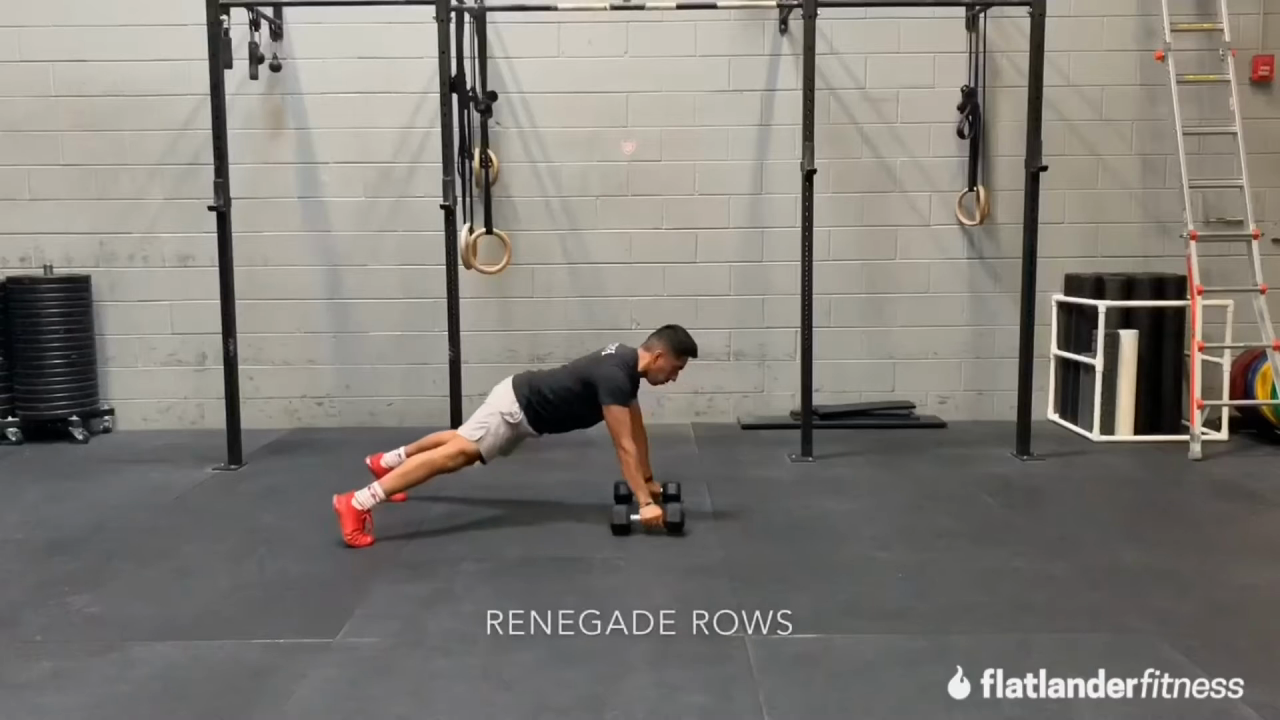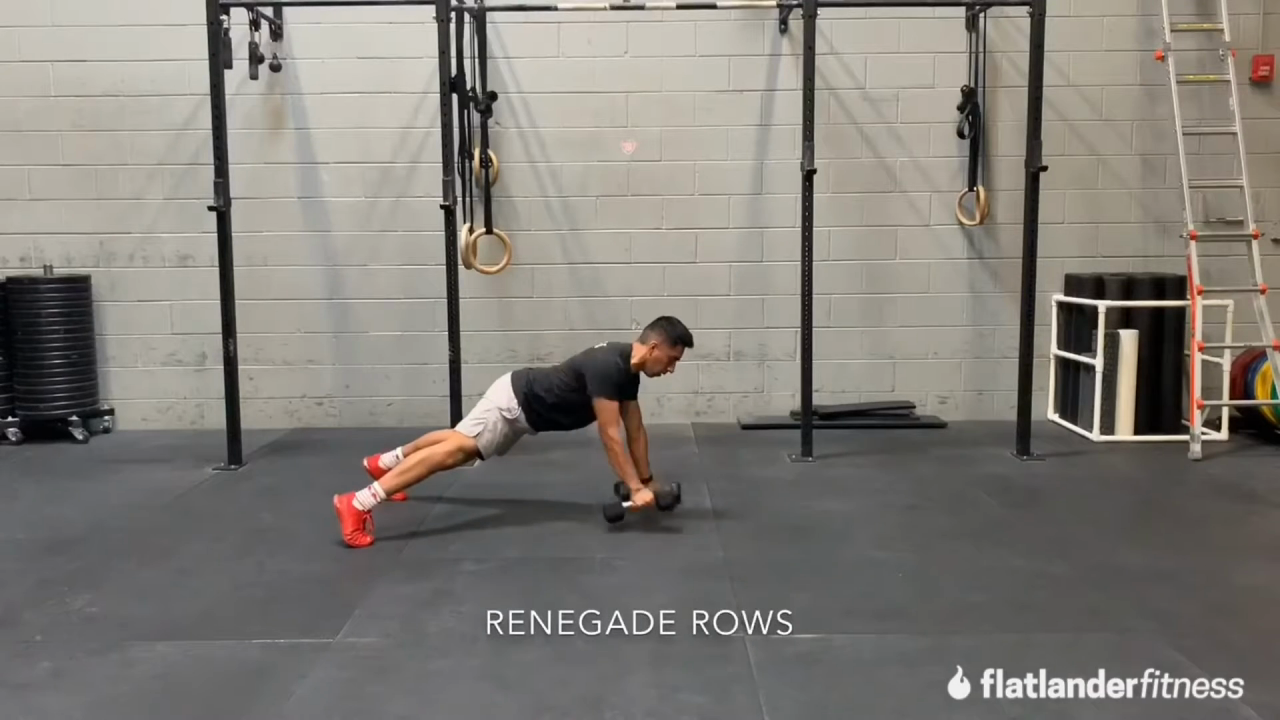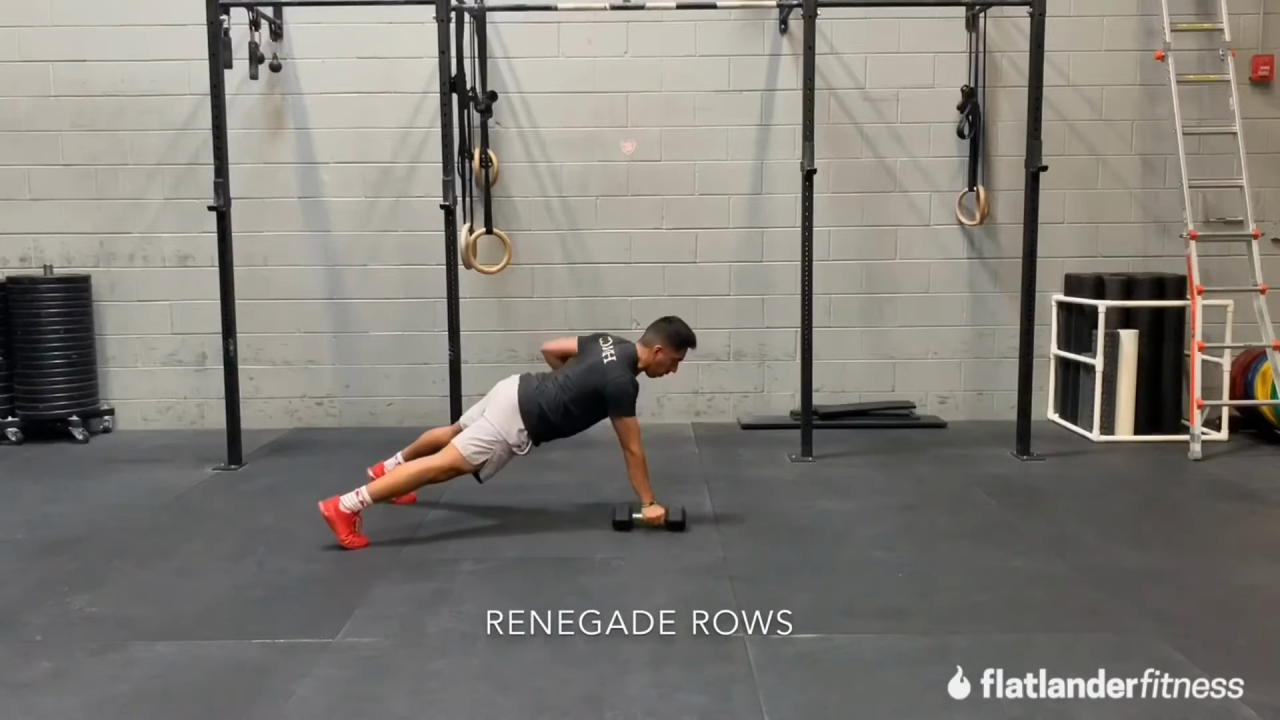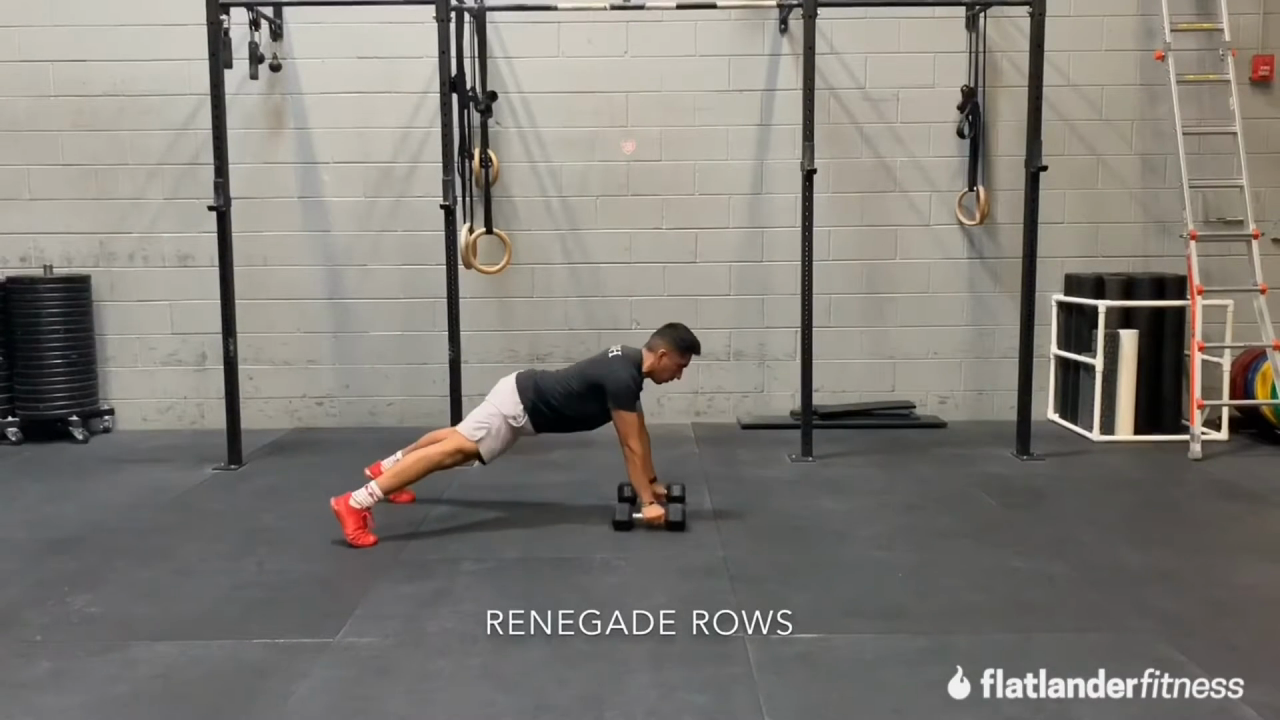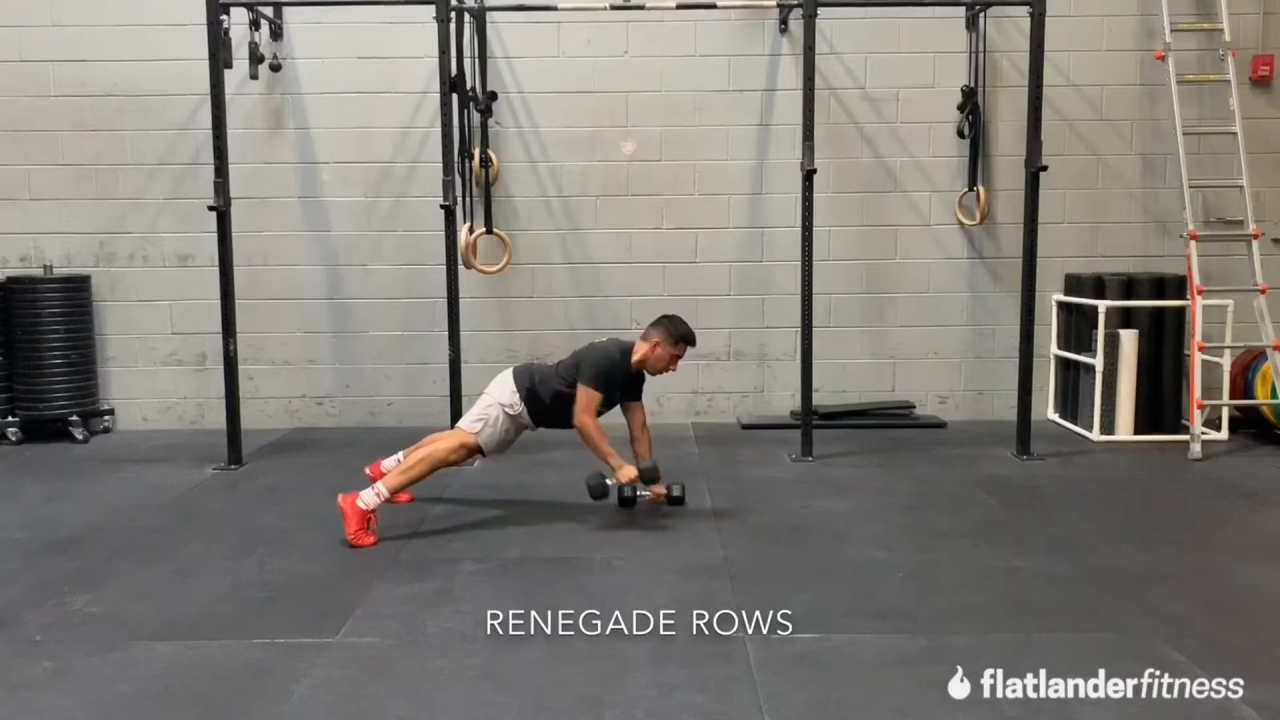
dt=1s
person 1, frame 1
left shoulder: (628, 367)
right shoulder: (615, 374)
left elbow: (636, 429)
right elbow: (624, 443)
left wrist: (648, 481)
right wrist: (644, 502)
left hip: (526, 410)
right hip: (518, 404)
left knee: (461, 439)
right knee: (455, 453)
left ankle: (388, 461)
right ankle: (358, 502)
person 1, frame 2
left shoulder: (627, 370)
right shoulder: (609, 366)
left elbow: (635, 430)
right elbow: (611, 434)
left wrist: (647, 480)
right wrist: (635, 489)
left hip: (524, 407)
right hip: (515, 399)
left knee: (458, 439)
right knee: (453, 450)
left ankle: (385, 462)
right ankle: (358, 502)
person 1, frame 3
left shoulder: (611, 342)
right shoulder: (620, 382)
left elbow: (550, 348)
right elbow: (633, 449)
right wrist: (649, 503)
left hip: (516, 390)
right hip: (520, 418)
left knee: (454, 433)
right knee: (447, 464)
left ankle: (387, 468)
right ankle: (346, 506)
person 1, frame 4
left shoulder: (631, 367)
right shoulder: (622, 376)
left elbow: (640, 432)
right elbow: (630, 445)
left wrist: (652, 482)
right wrist: (647, 501)
left hip: (523, 400)
right hip: (519, 403)
left knee: (457, 436)
right knee: (453, 449)
left ankle: (387, 466)
right ankle: (356, 502)
person 1, frame 5
left shoulder: (632, 373)
right shoulder: (607, 359)
left elbow: (638, 430)
right elbow: (583, 420)
left wrist: (651, 481)
right wrist: (619, 467)
left hip: (526, 406)
right hip: (516, 395)
left knee: (461, 441)
right knee: (456, 446)
left ankle: (387, 467)
right ankle: (362, 502)
